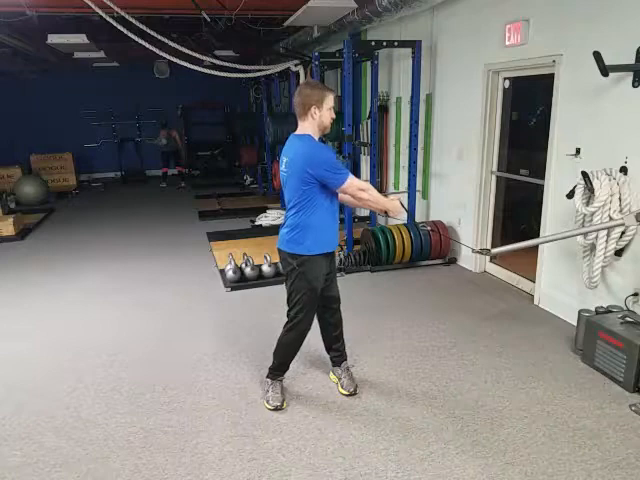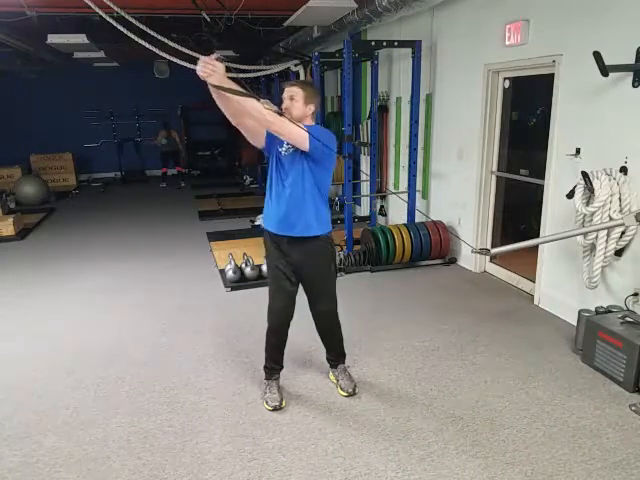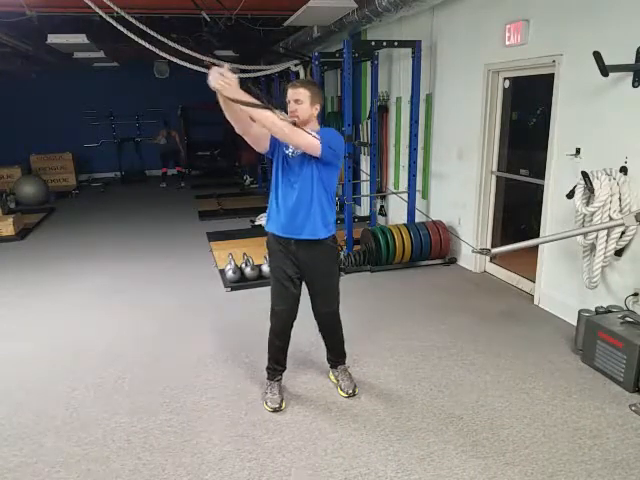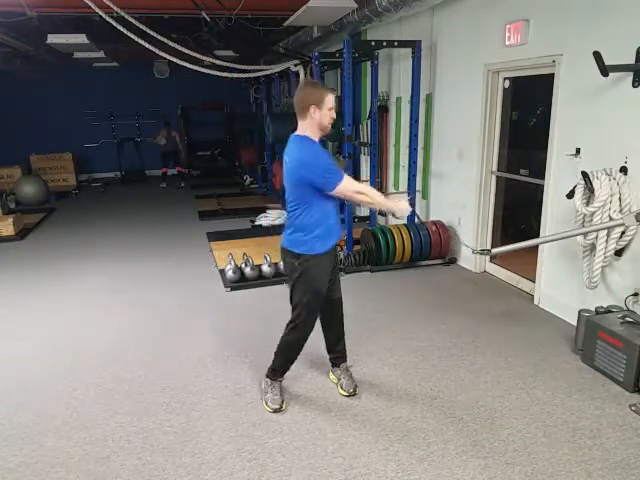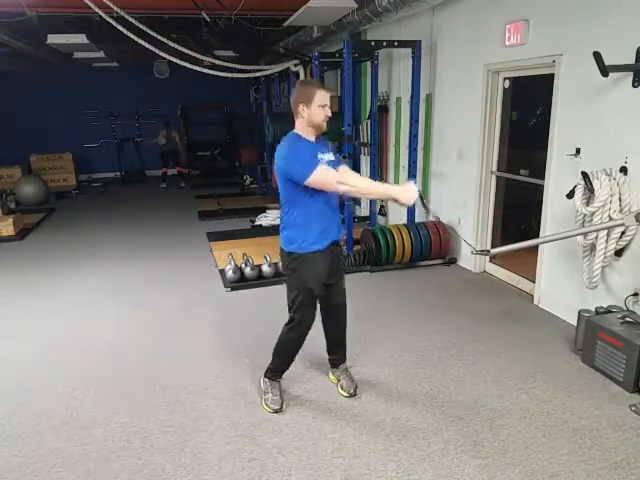
dt=1s
person 1, frame 1
left shoulder: (295, 146)
right shoulder: (315, 153)
left elbow: (337, 193)
right elbow: (358, 189)
left wrist: (376, 204)
right wrist: (388, 206)
left hip: (318, 249)
right hip: (304, 252)
left knee: (330, 308)
right knee: (300, 318)
left ankle: (339, 364)
right ankle: (274, 378)
person 1, frame 2
left shoulder: (323, 139)
right shoulder: (275, 141)
left elbow: (275, 123)
right elbow: (241, 119)
left wrist: (227, 83)
right wrist: (215, 85)
left hip: (314, 241)
right hip: (278, 240)
left knee: (325, 310)
right knee: (278, 314)
left ankle: (338, 366)
right ankle: (271, 377)
person 1, frame 3
left shoulder: (331, 140)
right shoulder: (279, 143)
left elbow: (291, 134)
right elbow: (245, 128)
left wrist: (240, 95)
right wrist: (224, 94)
left hip: (319, 243)
right hip: (281, 241)
left knee: (327, 311)
right knee: (282, 314)
left ankle: (338, 366)
right ankle: (274, 377)
person 1, frame 4
left shoulder: (306, 146)
right shoulder: (307, 154)
left elbow: (344, 187)
right elbow: (354, 192)
left wrist: (385, 202)
right wrist: (393, 206)
left hip: (323, 246)
right hip: (306, 253)
left knee: (332, 308)
right knee: (303, 317)
left ankle: (339, 365)
right ankle: (273, 378)
person 1, frame 5
left shoulder: (323, 146)
right shoulder: (290, 151)
left elbow: (352, 177)
right elbow: (339, 184)
left wrist: (392, 190)
right wrist: (394, 192)
left hip: (330, 245)
right hip: (302, 252)
left knee: (336, 310)
right knee: (301, 319)
left ankle: (338, 366)
right ankle: (271, 378)
